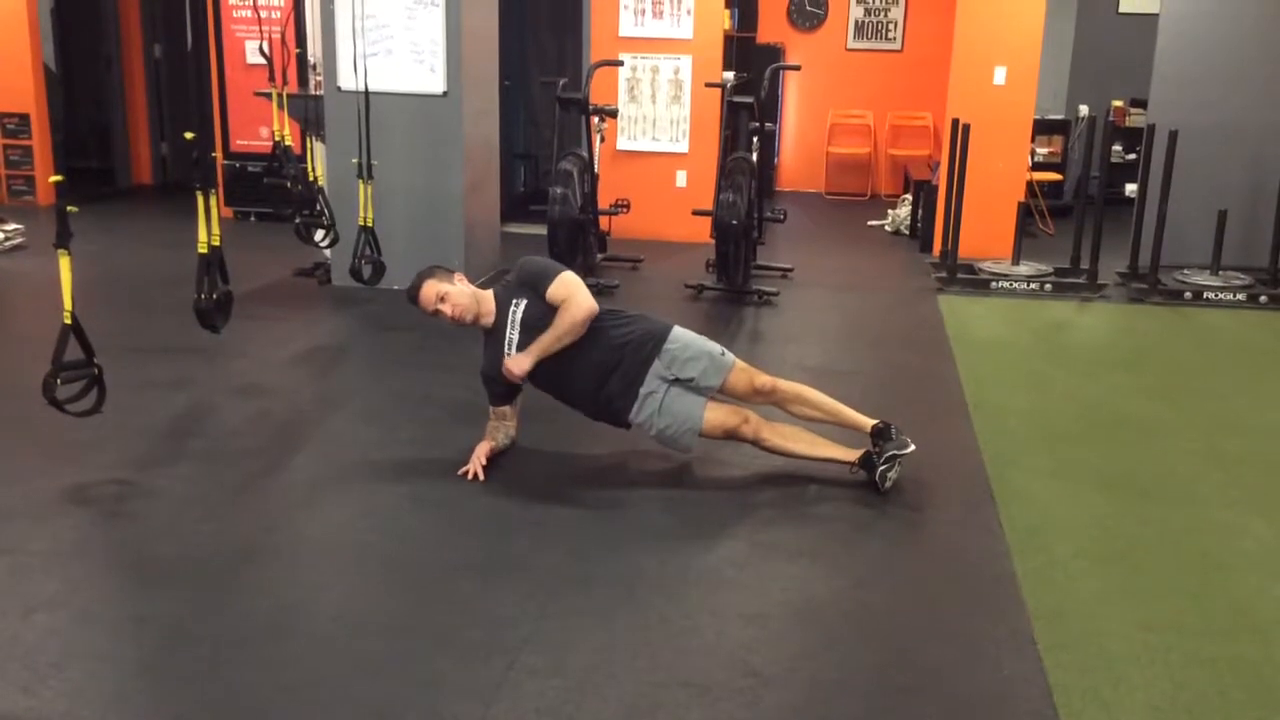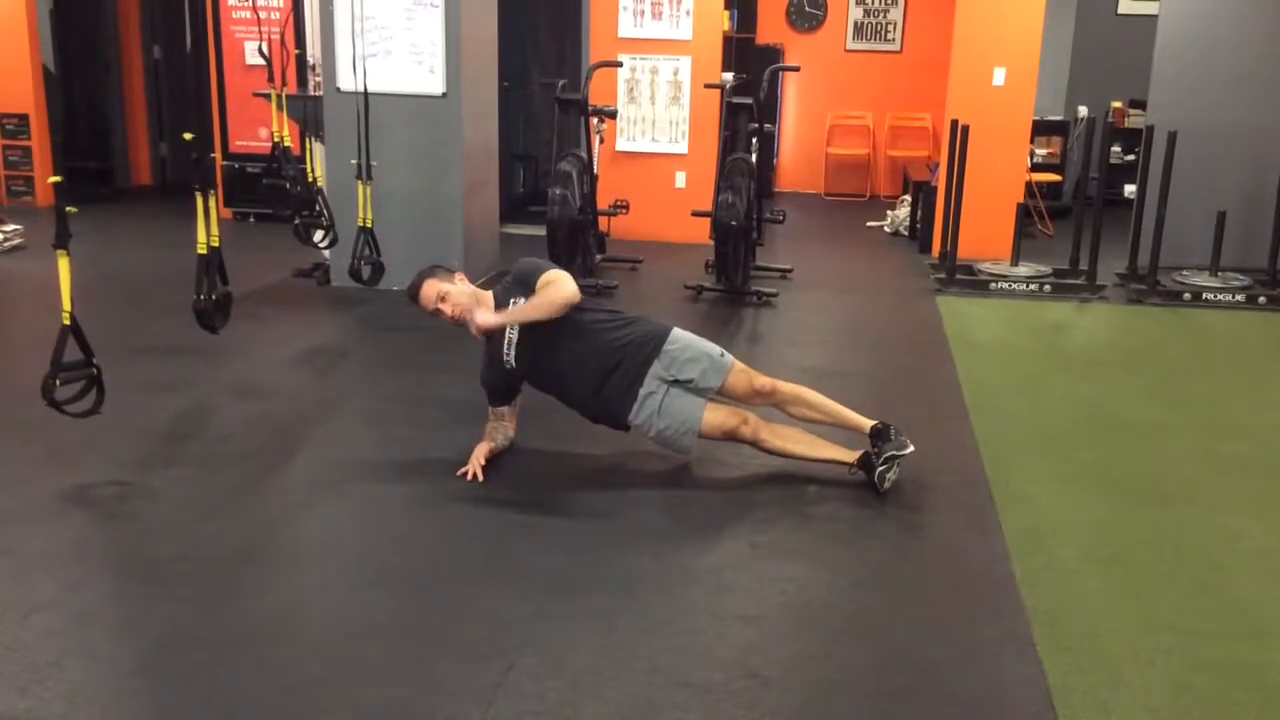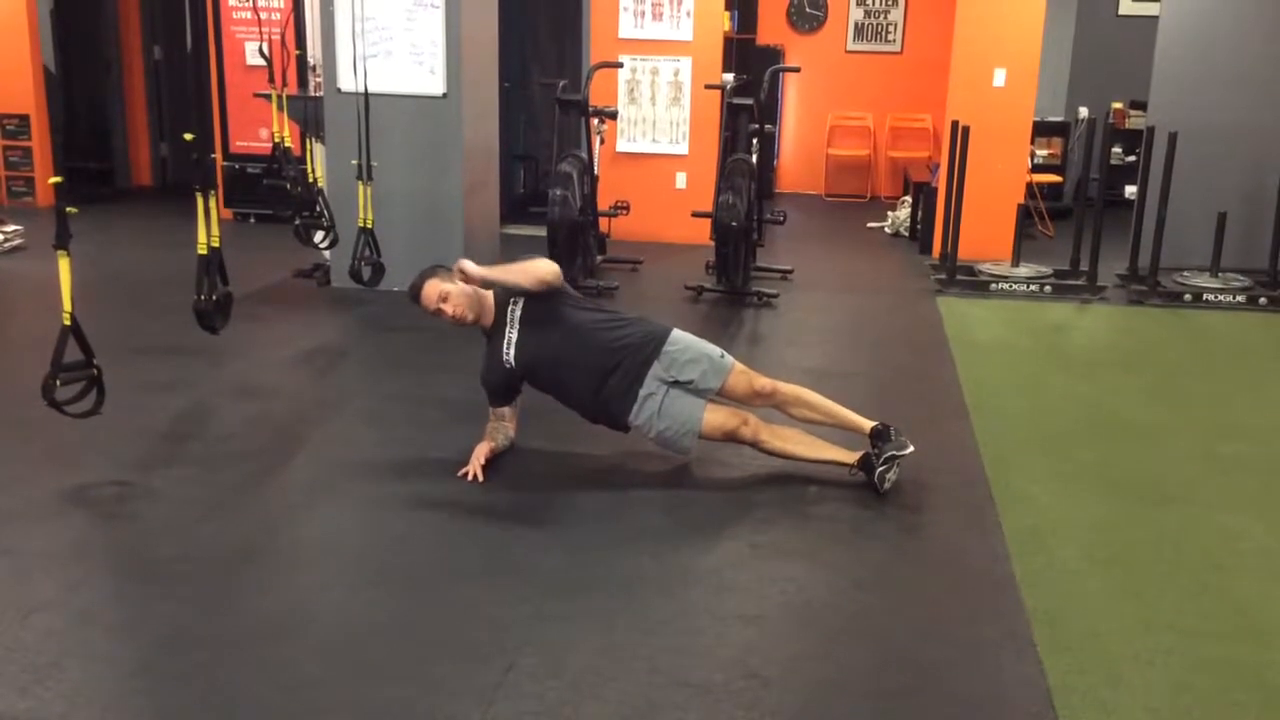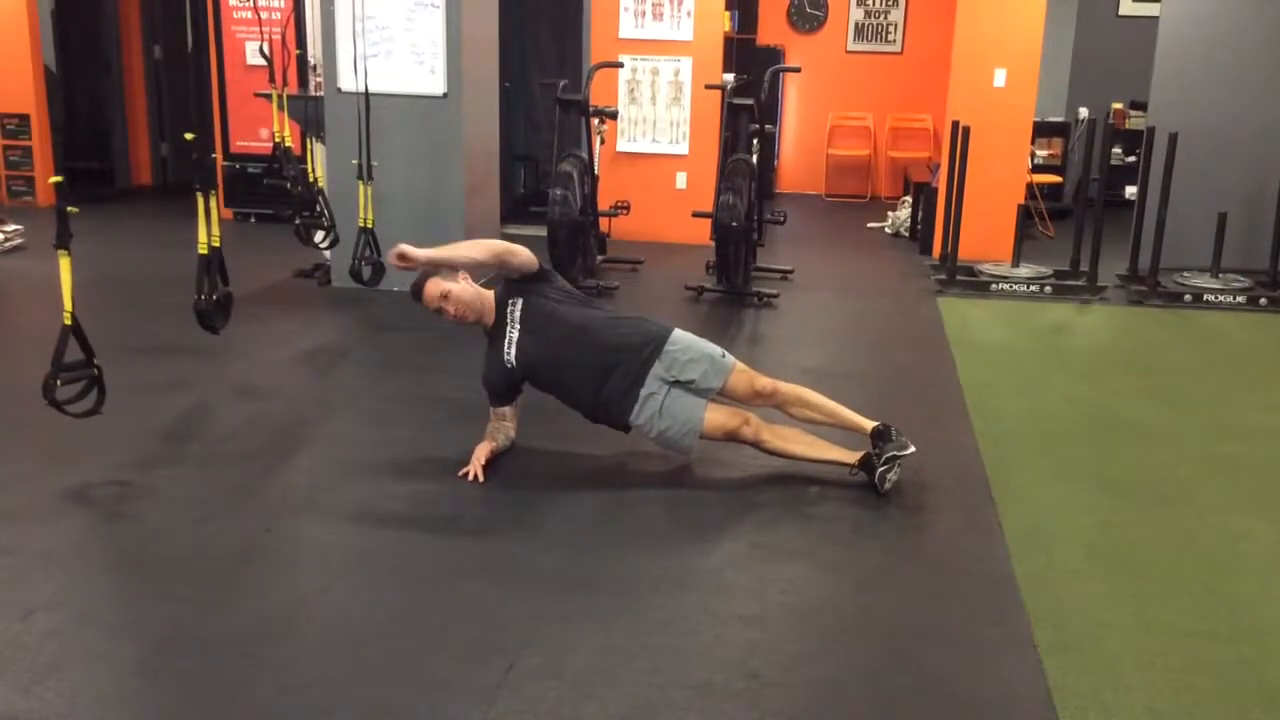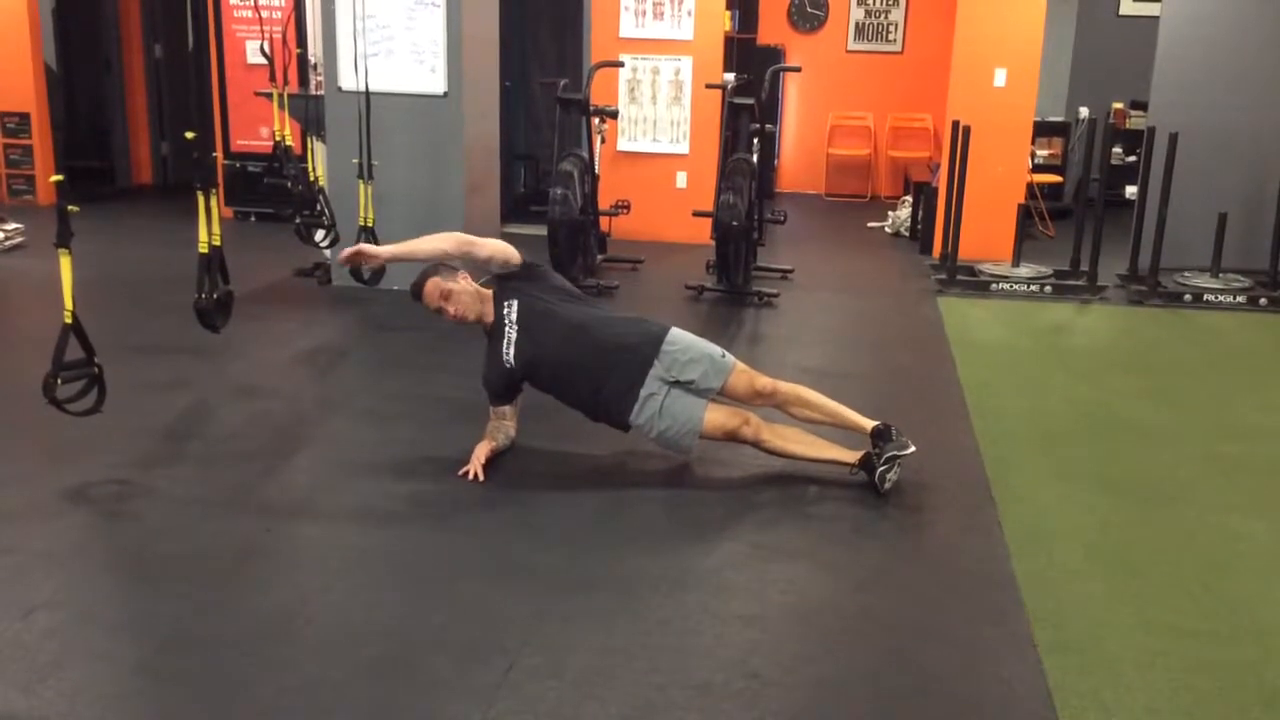
dt=0.3s
person 1, frame 1
left shoulder: (525, 275)
right shoulder: (492, 363)
left elbow: (584, 305)
right elbow: (504, 421)
left wrist: (530, 356)
right wrist: (486, 446)
left hip: (653, 347)
right hip: (637, 399)
left knee: (763, 387)
right knee: (745, 426)
left ankle: (877, 431)
right ankle: (863, 460)
person 1, frame 2
left shoulder: (522, 276)
right shoulder: (494, 364)
left elbow: (568, 293)
right elbow: (504, 423)
left wrist: (499, 318)
right wrist: (485, 446)
left hip: (653, 348)
right hip: (637, 401)
left knee: (762, 390)
right knee: (745, 428)
left ankle: (876, 431)
right ankle: (862, 461)
person 1, frame 3
left shoulder: (522, 286)
right shoulder: (496, 365)
left elbow: (548, 273)
right elbow: (504, 423)
left wrist: (480, 274)
right wrist: (485, 447)
left hip: (652, 350)
right hip: (636, 402)
left knee: (761, 390)
right knee: (744, 428)
left ankle: (876, 432)
right ankle: (862, 462)
person 1, frame 4
left shoulder: (521, 285)
right shoulder: (498, 363)
left elbow: (501, 251)
right elbow: (503, 426)
left wrist: (425, 256)
right wrist: (485, 447)
left hip: (655, 349)
right hip: (639, 402)
left knee: (763, 391)
right knee: (746, 428)
left ankle: (877, 432)
right ankle: (863, 463)
person 1, frame 5
left shoulder: (516, 280)
right shoulder: (498, 363)
left elbow: (463, 245)
right elbow: (503, 424)
left wrist: (385, 252)
right wrist: (486, 446)
left hip: (655, 348)
right hip: (637, 403)
left knee: (763, 390)
right knee: (745, 428)
left ankle: (876, 433)
right ankle: (862, 462)
